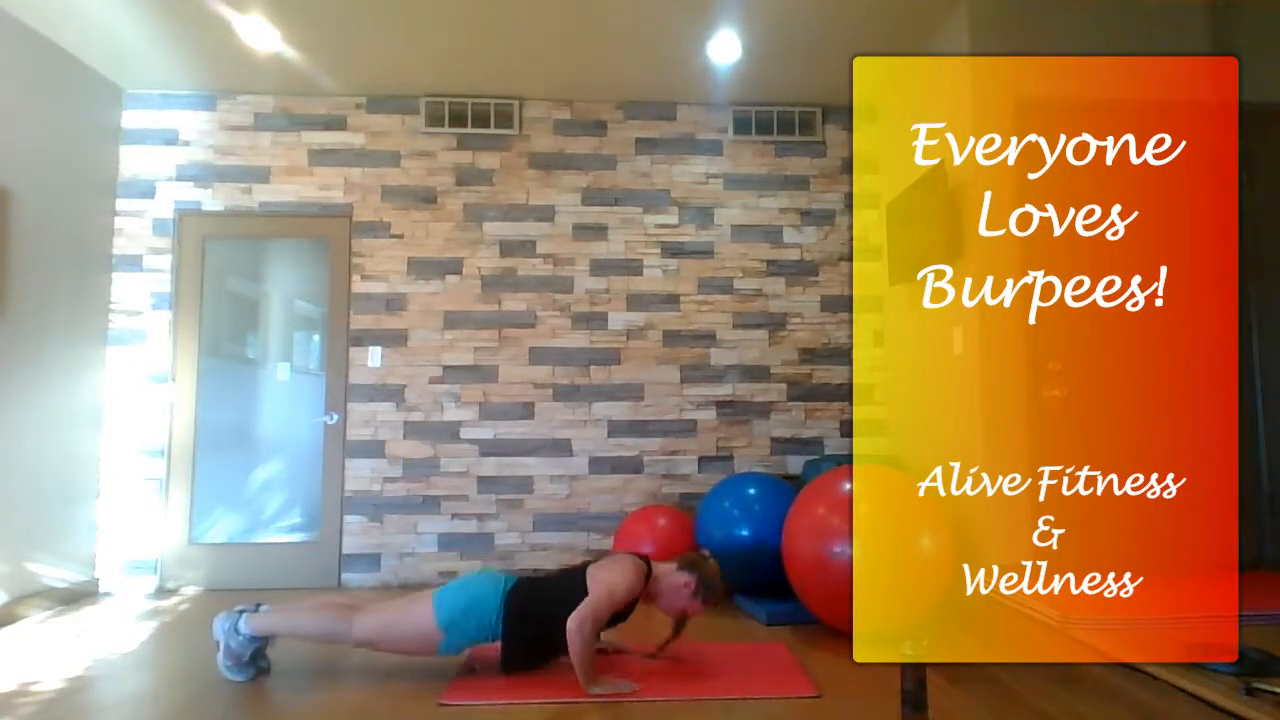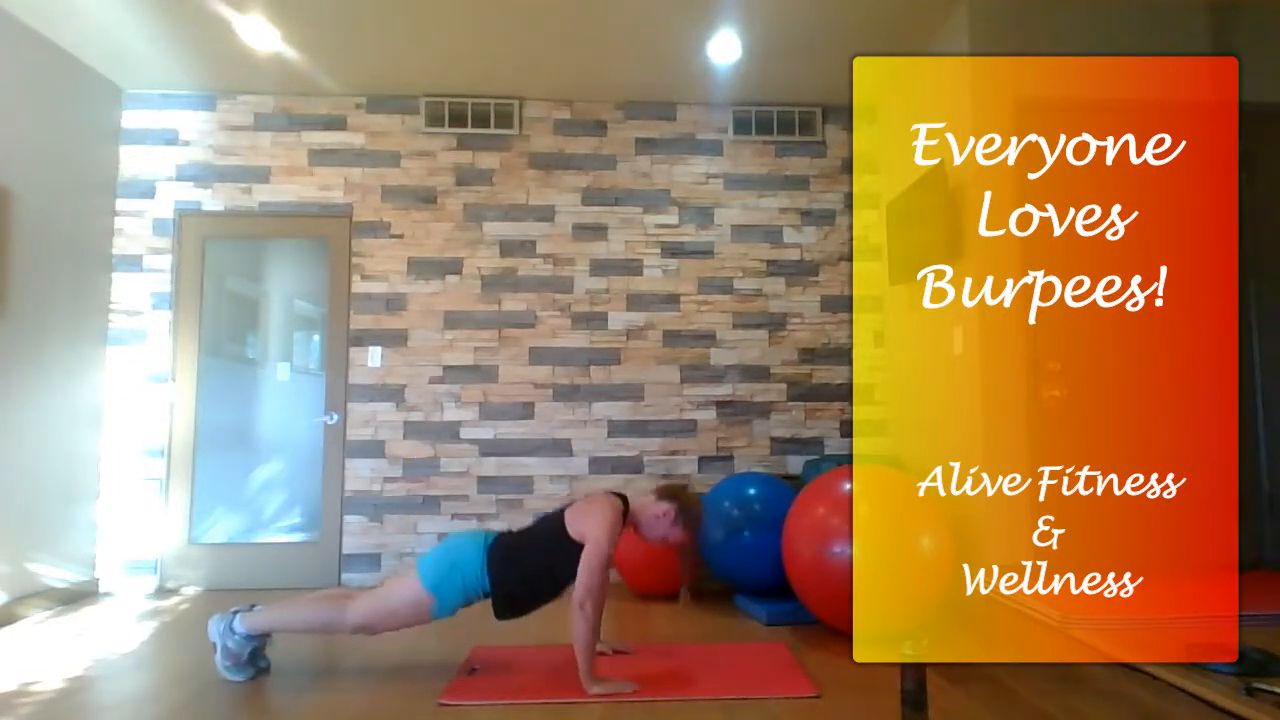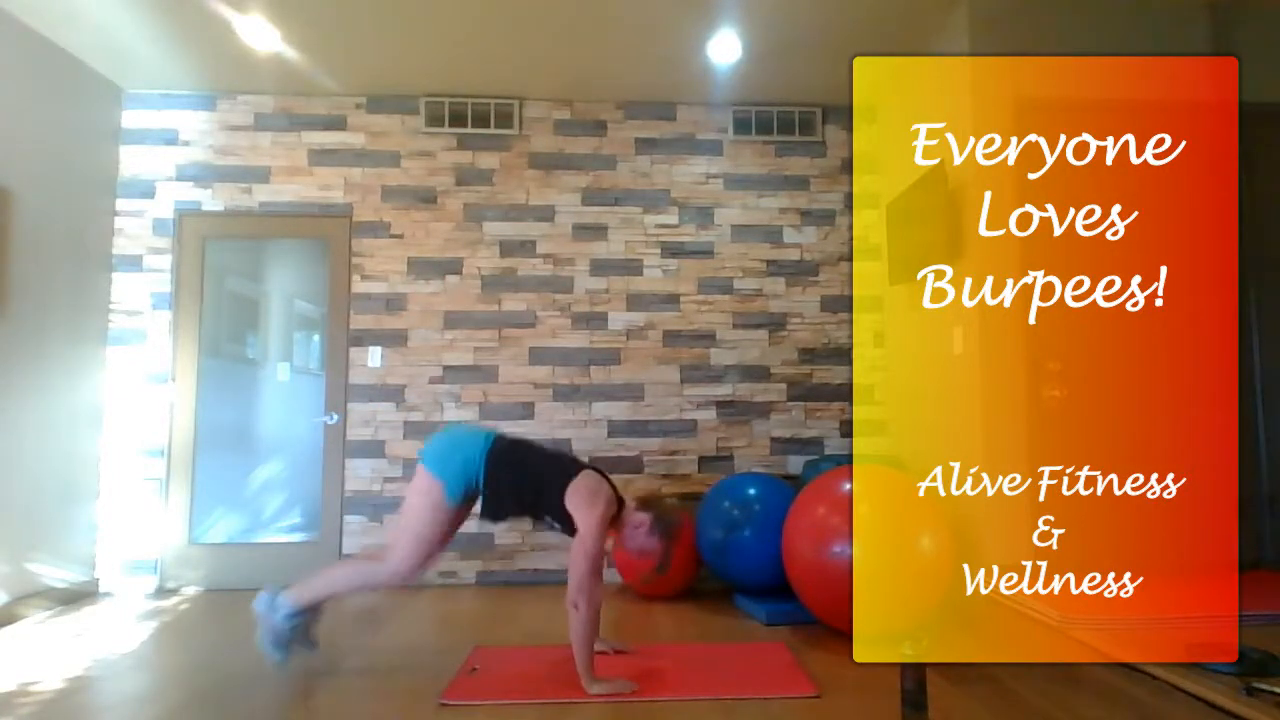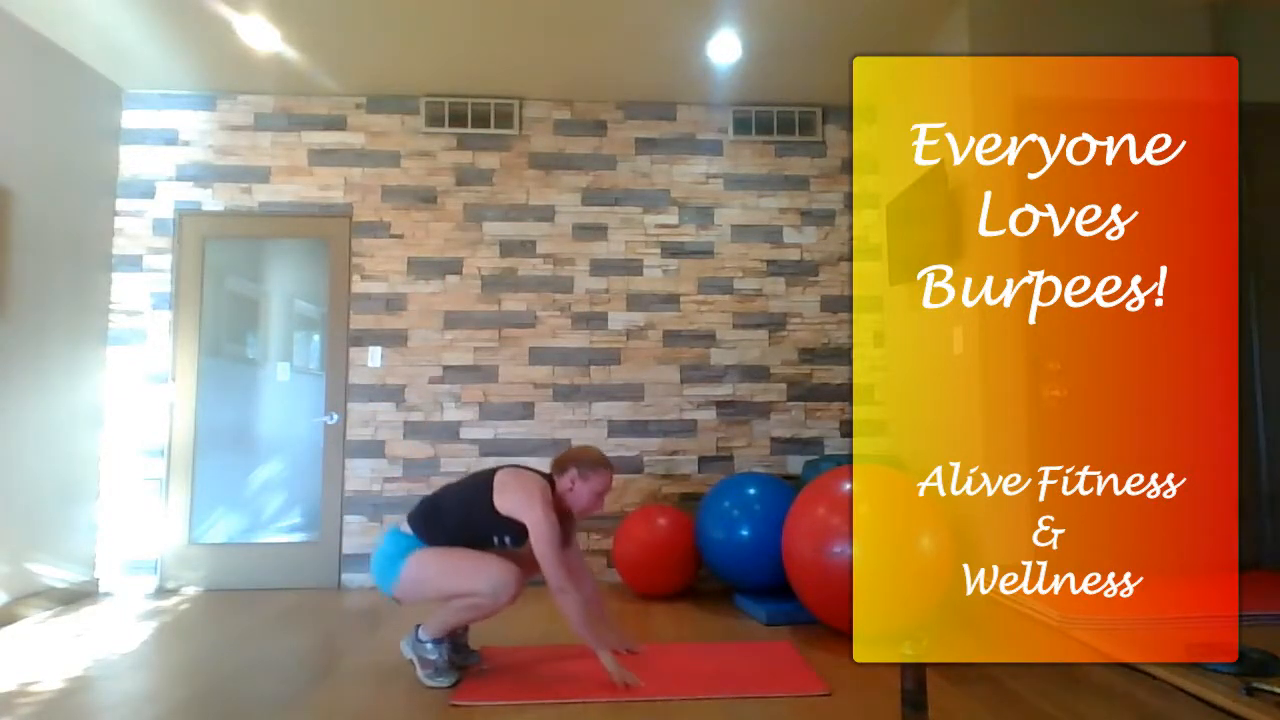
dt=0.5s
person 1, frame 1
left shoulder: (633, 567)
right shoulder: (632, 578)
right elbow: (577, 624)
left wrist: (599, 642)
right wrist: (591, 682)
left hip: (498, 593)
right hip: (488, 607)
left knee: (369, 615)
right knee: (359, 628)
left ankle: (255, 618)
right ankle: (245, 627)
person 1, frame 2
left shoulder: (610, 510)
right shoulder: (609, 519)
left elbow: (591, 589)
right elbow: (583, 602)
left wrist: (593, 643)
right wrist: (589, 681)
left hip: (478, 559)
right hip: (472, 567)
left knee: (362, 604)
right knee: (356, 617)
left ankle: (250, 621)
right ankle: (240, 627)
person 1, frame 3
left shoulder: (602, 506)
right shoulder: (597, 510)
left elbow: (589, 580)
right elbow: (578, 597)
left wrist: (593, 640)
right wrist: (589, 679)
left hip: (472, 455)
right hip: (461, 456)
left knee: (402, 561)
right knee: (402, 567)
left ankle: (299, 605)
right ankle: (284, 604)
person 1, frame 4
left shoulder: (552, 499)
right shoulder: (535, 497)
left elbow: (578, 571)
right elbow: (563, 587)
left wrist: (610, 633)
right wrist: (604, 653)
left hip: (431, 547)
right hip: (399, 555)
left knee: (532, 562)
right knee: (505, 581)
left ankle: (452, 634)
right ankle: (426, 639)
